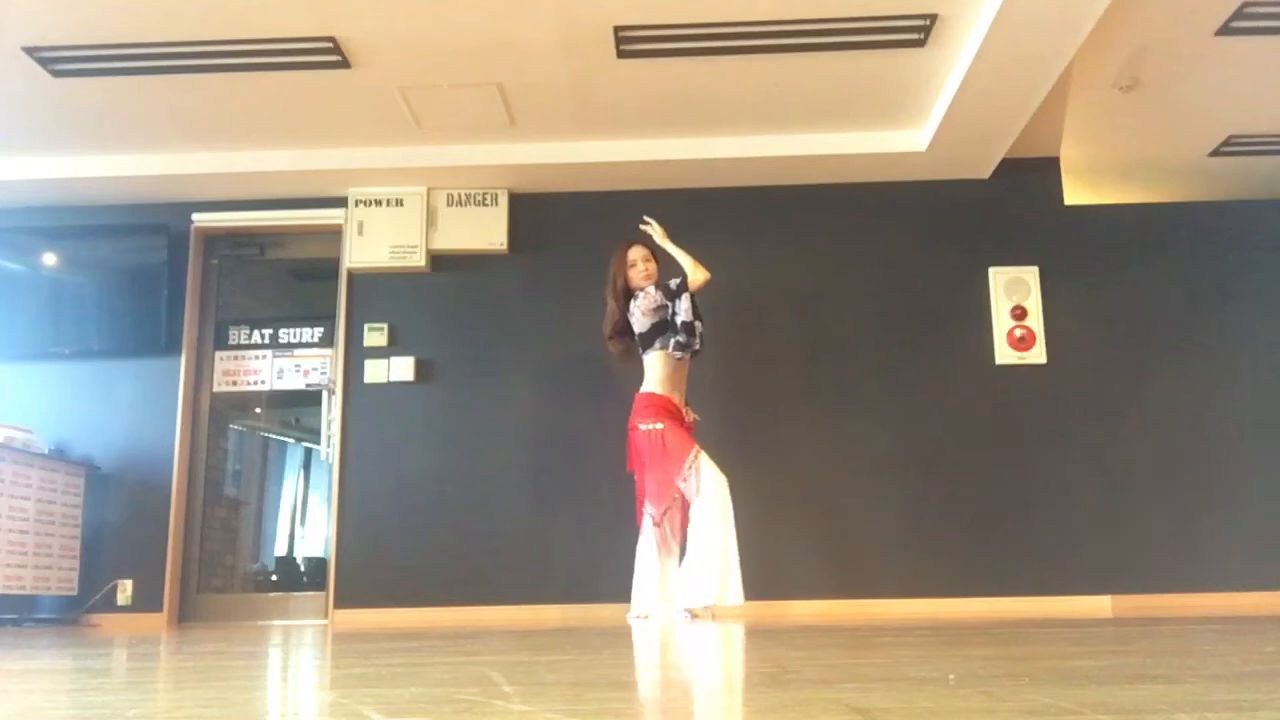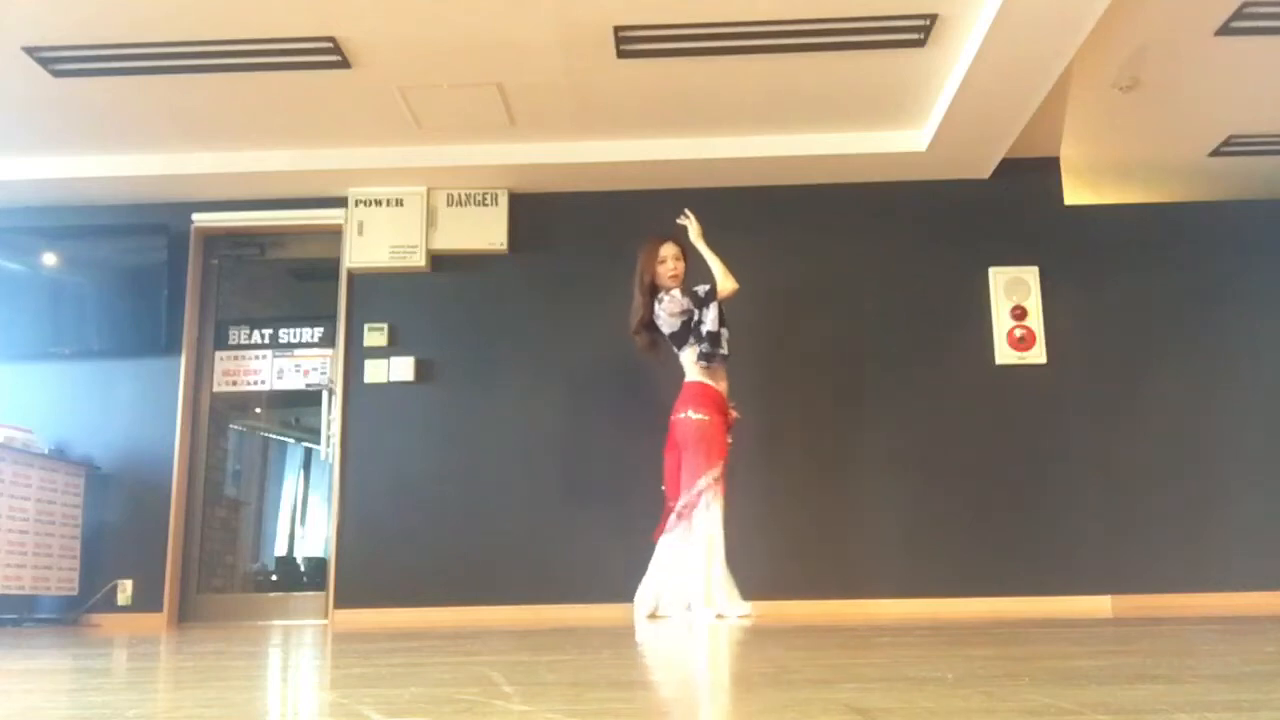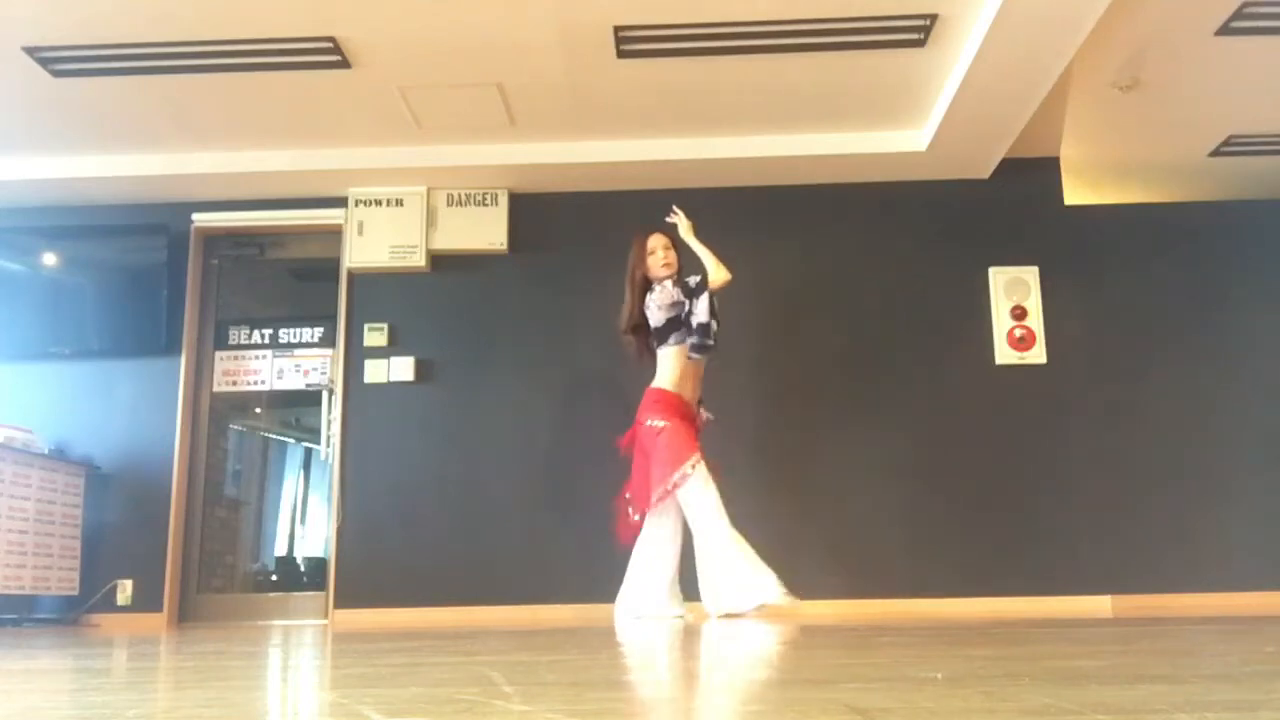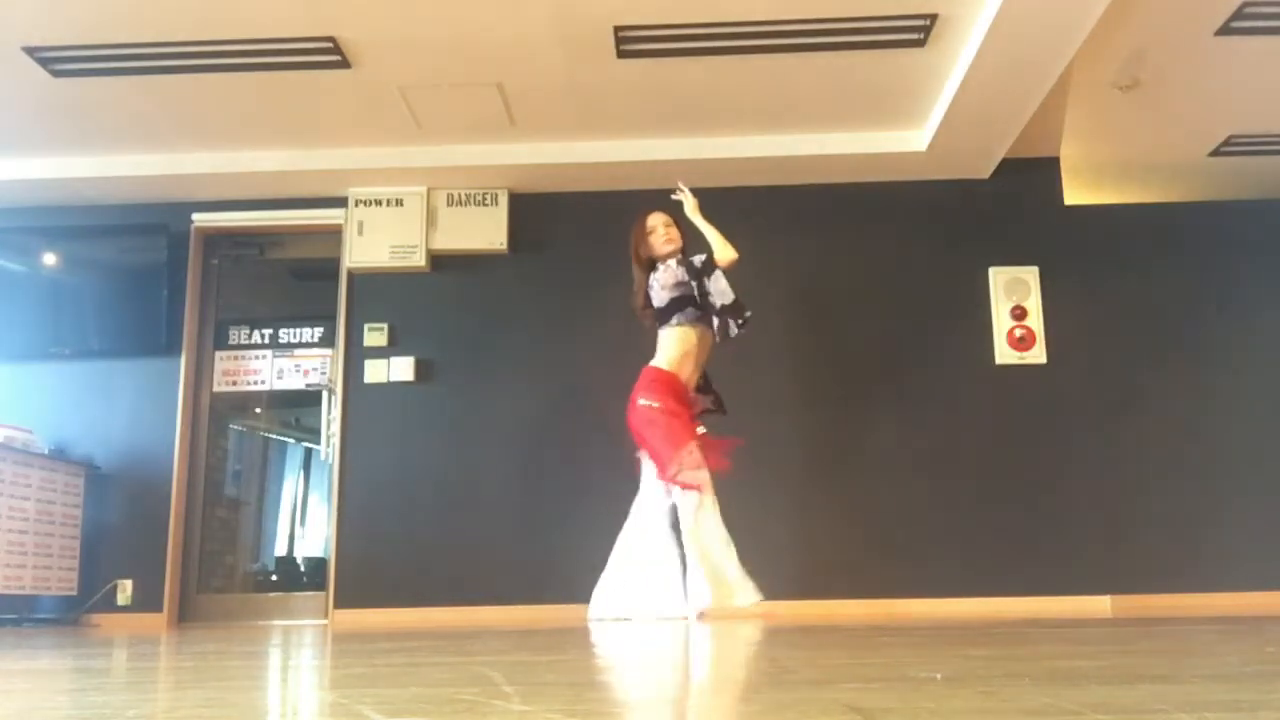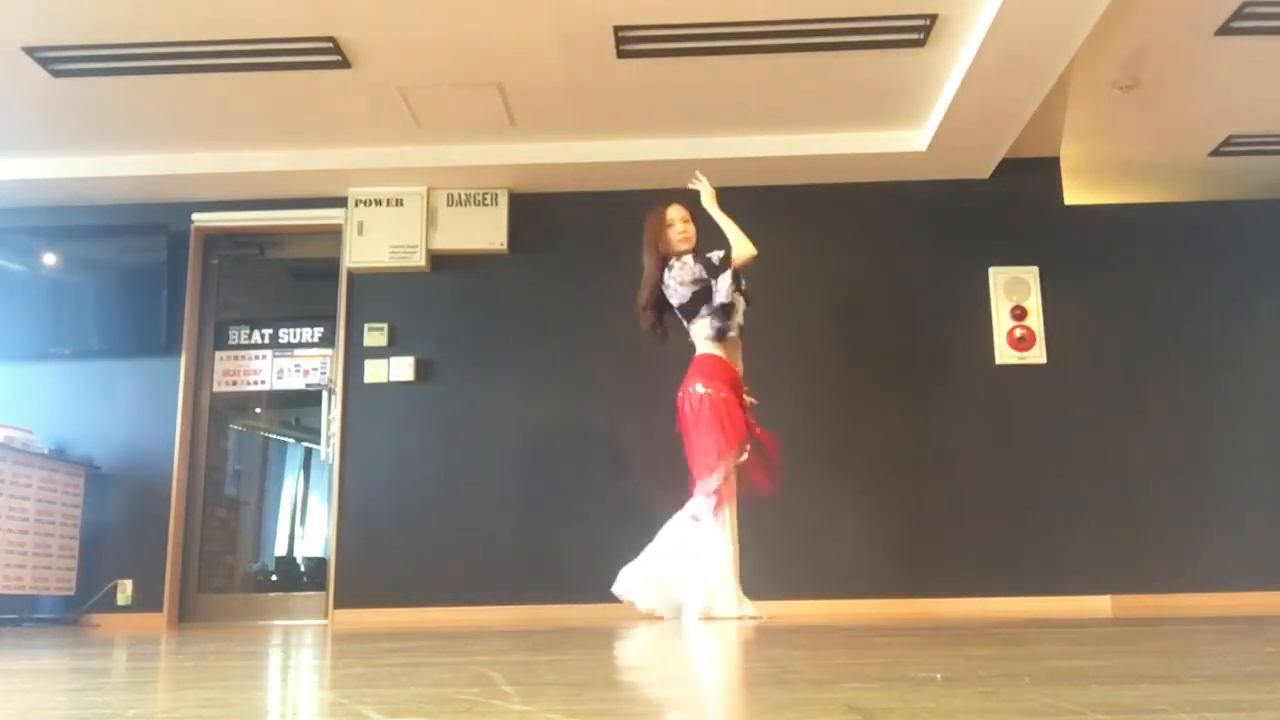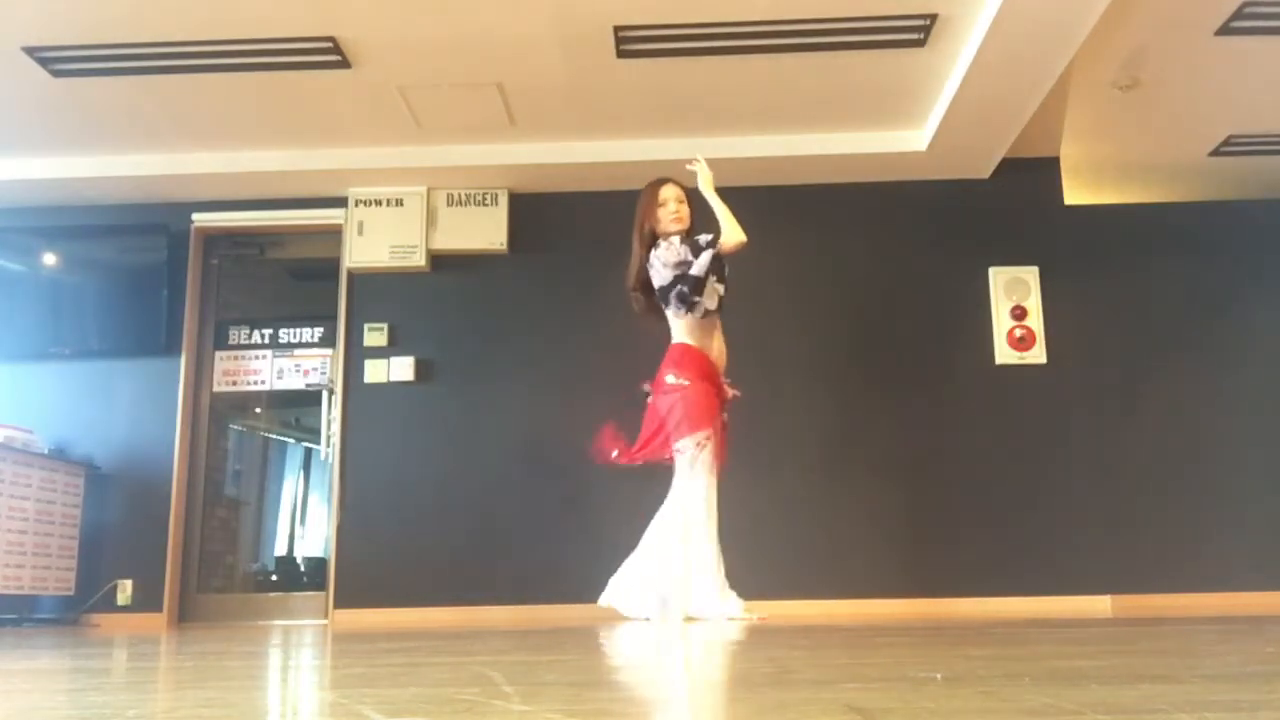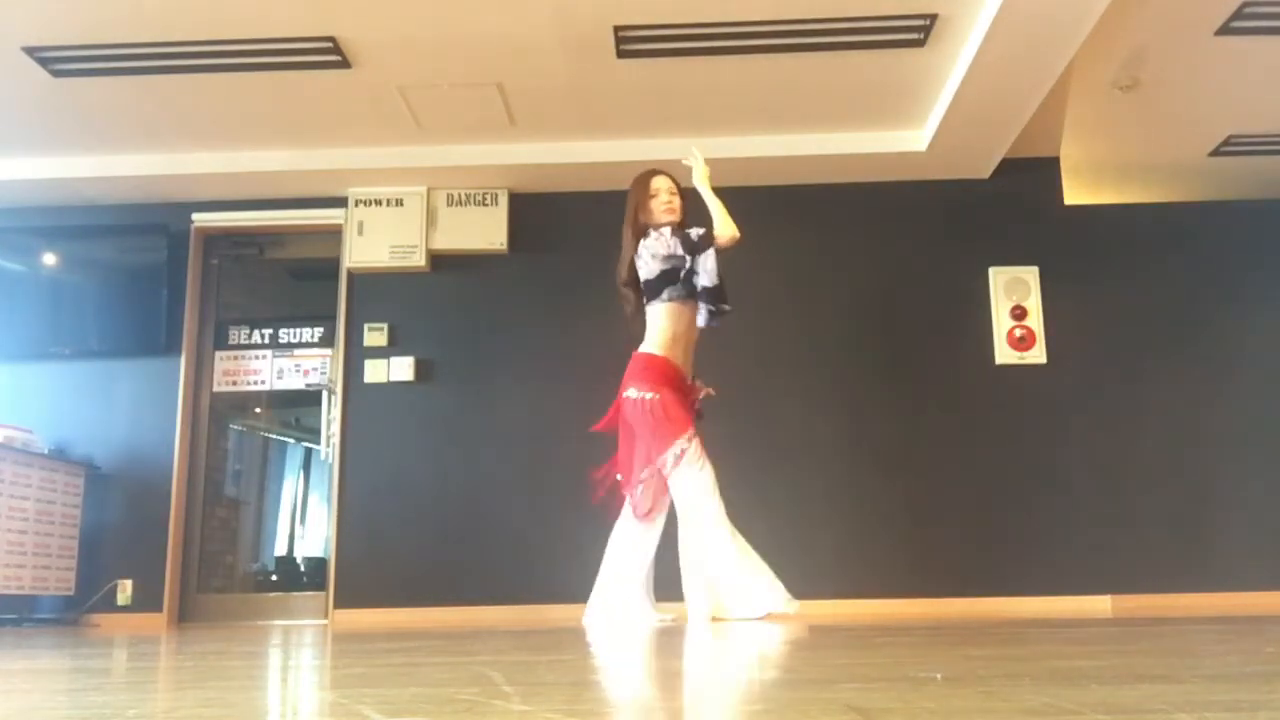
dt=0.7s
person 1, frame 1
left shoulder: (657, 306)
right shoulder: (643, 302)
right elbow: (701, 276)
right wrist: (667, 241)
left hip: (667, 416)
right hip: (655, 415)
left knee: (666, 510)
right knee: (710, 485)
left ankle: (656, 601)
right ankle: (697, 590)
person 1, frame 2
left shoulder: (681, 304)
right shoulder: (668, 302)
right elbow: (728, 286)
right wrist: (700, 242)
left hip: (704, 408)
right hip: (699, 407)
left knee: (692, 506)
right knee: (704, 503)
left ankle: (664, 597)
right ankle: (710, 599)
person 1, frame 3
left shoulder: (674, 299)
right shoulder: (660, 295)
right elbow: (719, 277)
right wrist: (693, 236)
left hip: (675, 411)
right hip: (663, 410)
left knee: (668, 509)
right knee: (703, 503)
left ankle: (649, 600)
right ankle: (746, 590)
person 1, frame 4
left shoulder: (682, 276)
right shoulder: (665, 274)
right elbow: (727, 256)
right wrist: (697, 215)
left hip: (676, 398)
right hip: (658, 394)
left knee: (657, 498)
right knee: (694, 491)
left ankle: (623, 598)
right ankle: (711, 591)
person 1, frame 5
left shoulder: (692, 273)
right shoulder: (682, 267)
right elbow: (747, 252)
right wrist: (714, 207)
left hip: (713, 386)
right hip: (708, 383)
left knee: (712, 495)
right knee: (716, 493)
left ankle: (653, 584)
right ankle: (714, 598)
person 1, frame 6
left shoulder: (685, 253)
right shoulder: (668, 251)
right elbow: (735, 239)
right wrist: (710, 191)
left hip: (700, 381)
right hip: (686, 375)
left knee: (692, 493)
right knee: (694, 491)
left ankle: (643, 593)
right ankle: (705, 597)
person 1, frame 7
left shoulder: (675, 248)
right shoulder: (658, 243)
right elbow: (729, 234)
right wrist: (706, 185)
left hip: (671, 382)
right hip: (655, 380)
left knee: (650, 495)
right knee: (697, 490)
left ankle: (620, 601)
right ankle: (737, 594)
